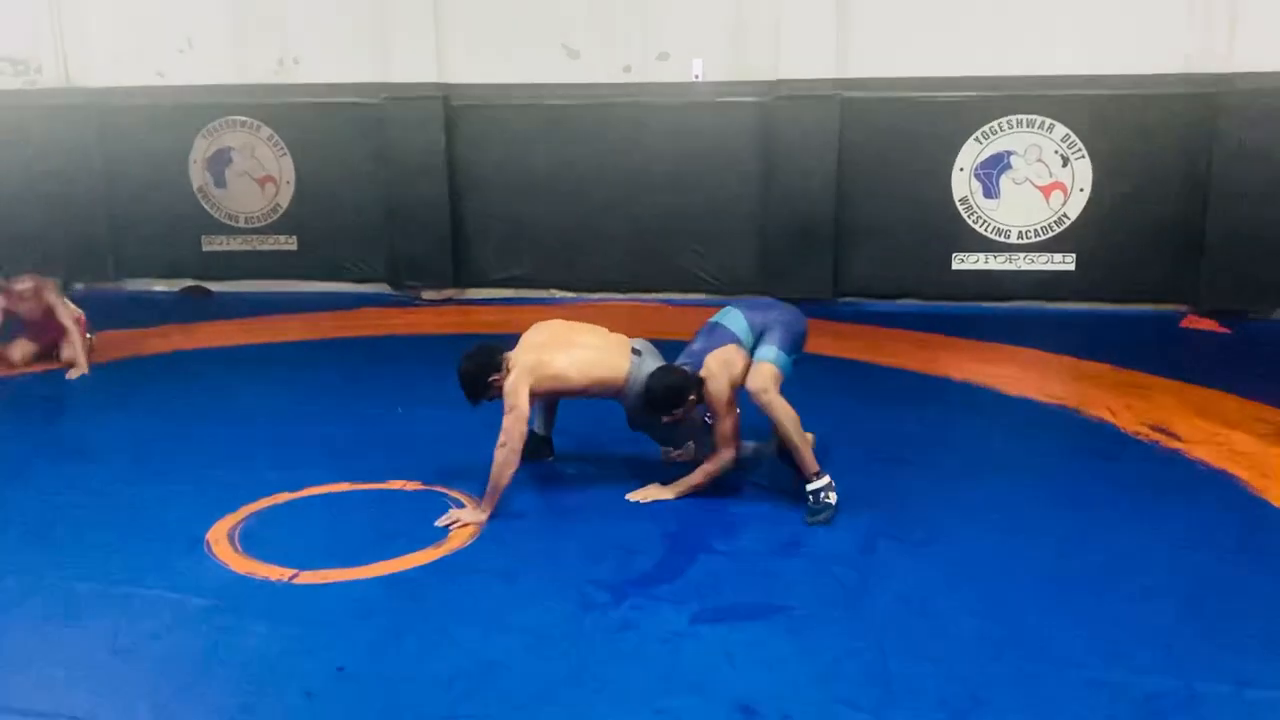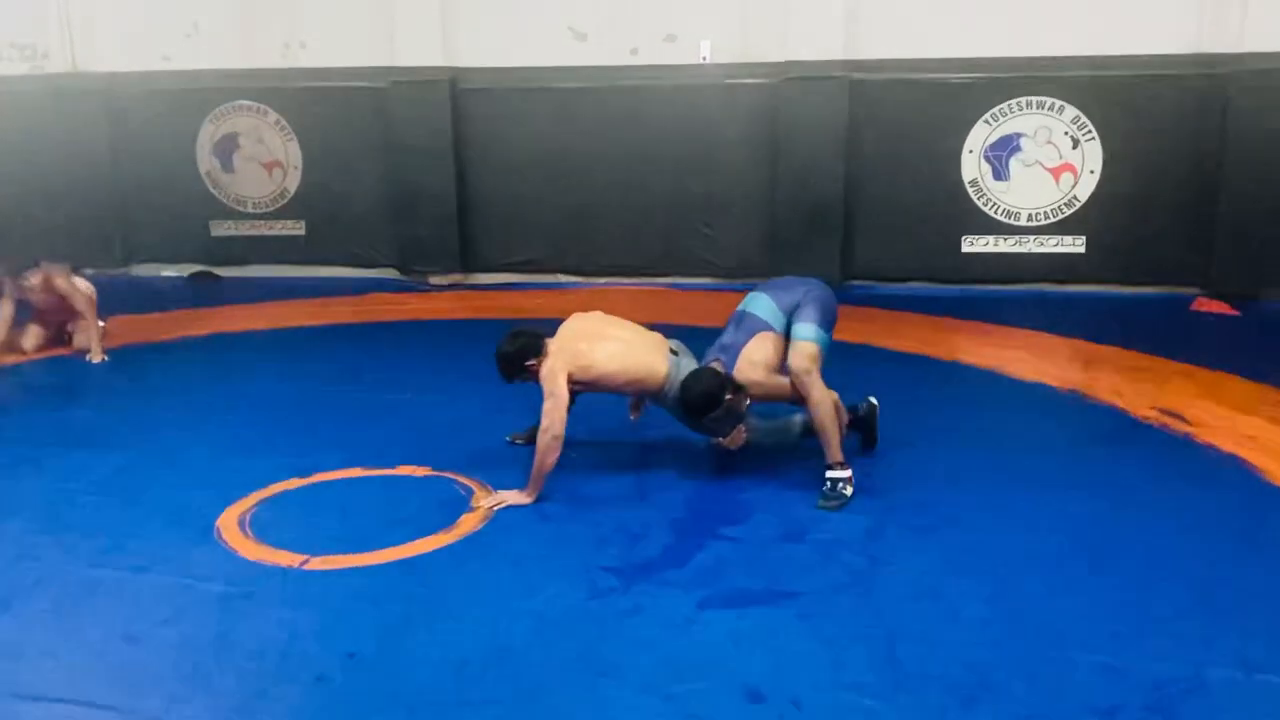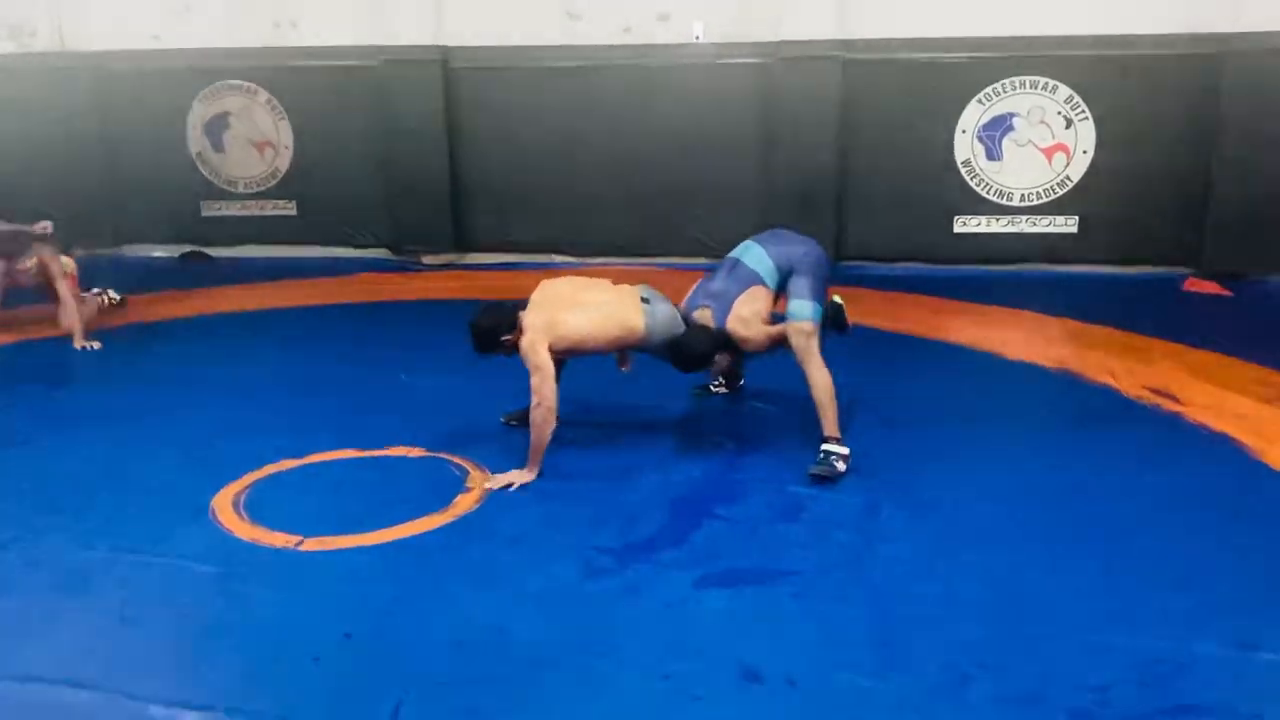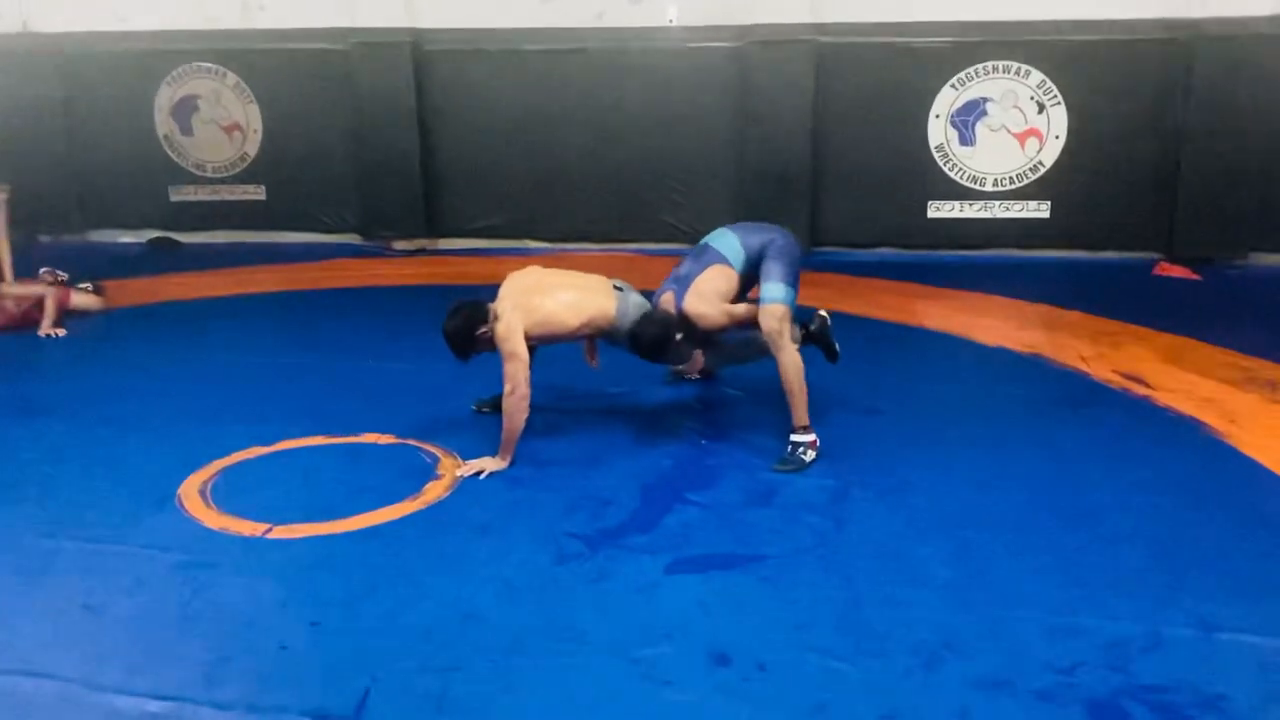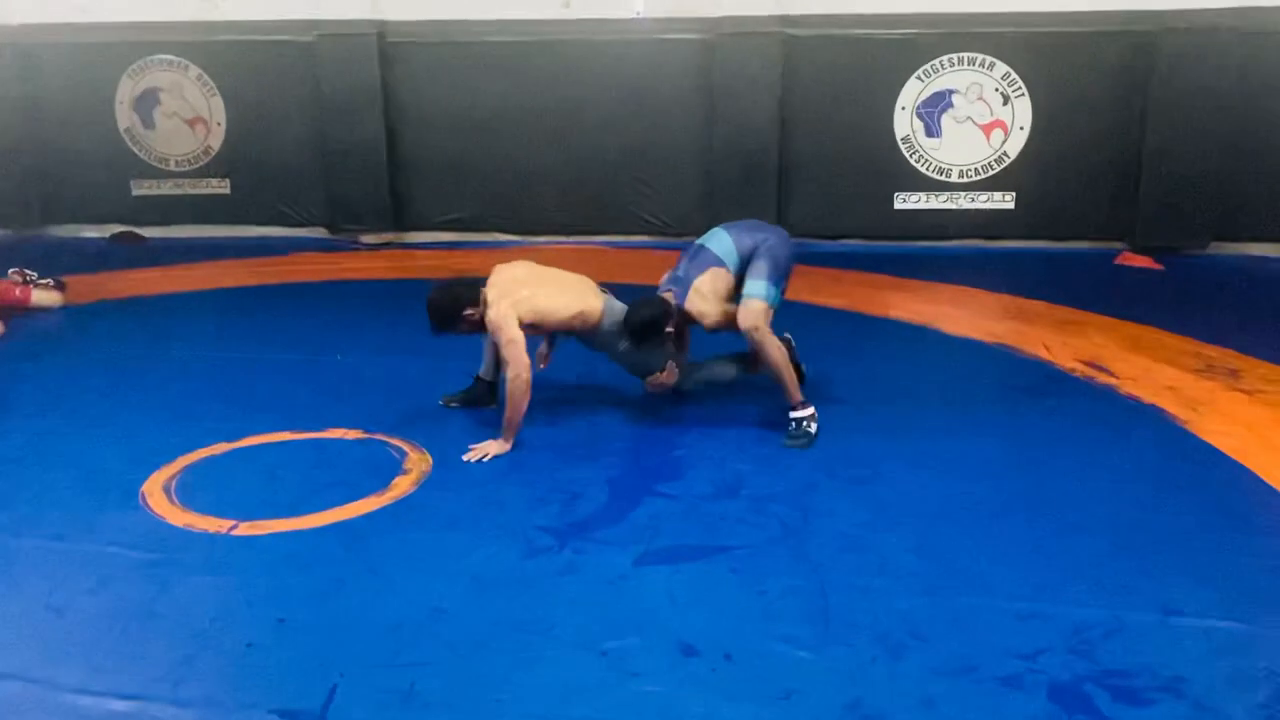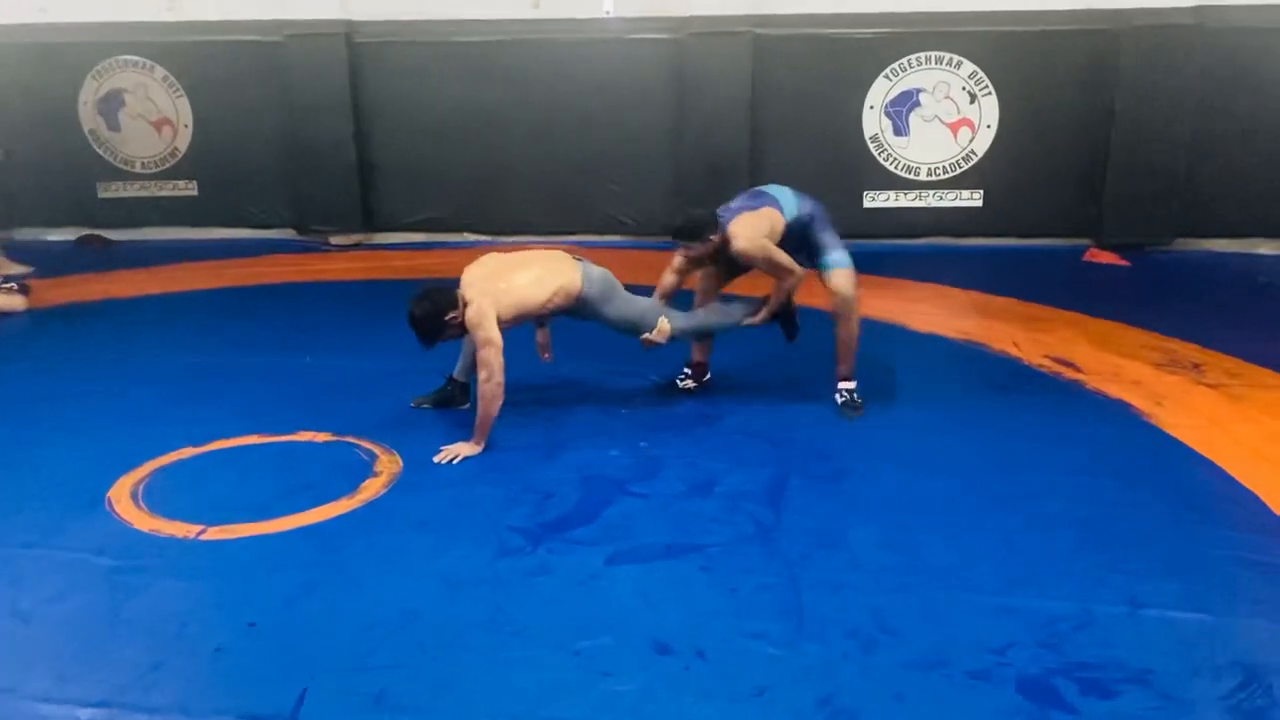
dt=0.7s
person 1, frame 1
left shoulder: (517, 378)
right shoulder: (536, 333)
left elbow: (509, 448)
left wrist: (483, 510)
left hip: (644, 379)
right hip: (639, 351)
left knee: (691, 451)
person 1, frame 2
left shoulder: (553, 366)
right shoulder: (576, 323)
left elbow: (553, 433)
left wrist: (529, 493)
left hip: (677, 386)
right hip: (671, 350)
left knee: (751, 433)
left ankle: (851, 417)
person 1, frame 3
left shoulder: (532, 341)
right shoulder: (544, 290)
left elbow: (544, 406)
right elbow: (607, 284)
left wrist: (530, 471)
left hip: (655, 327)
right hip: (642, 296)
person 1, frame 4
left shoulder: (508, 327)
right shoulder: (515, 280)
left elbow: (518, 394)
left wrist: (503, 458)
right wrist: (590, 338)
left hip: (624, 317)
right hip: (617, 292)
person 1, frame 5
left shoulder: (498, 313)
right shoulder: (501, 274)
left elbow: (520, 377)
left wrist: (505, 439)
right wrist: (547, 341)
left hip: (606, 326)
right hip: (592, 296)
left knee: (681, 379)
right ankle: (483, 388)
person 1, frame 6
left shoulder: (476, 313)
right shoulder: (473, 272)
left elbow: (492, 380)
left wrist: (477, 442)
right wrist: (542, 326)
left hip: (588, 292)
right hip: (571, 266)
left knee: (678, 325)
left ankle: (765, 309)
right ankle: (456, 389)
person 2, frame 1
left shoulder: (713, 384)
right shoulder: (677, 378)
left elbow: (728, 453)
left wrist: (673, 490)
left hip: (780, 319)
right hip: (745, 314)
left knee: (760, 388)
left ankle: (818, 481)
person 2, frame 2
left shoulder: (752, 380)
right shoulder: (708, 373)
left elbow: (824, 397)
left hip: (810, 295)
right hip: (775, 293)
left knee: (802, 370)
left ankle: (839, 470)
person 2, frame 3
left shoulder: (745, 334)
right shoulder: (687, 310)
left elbow: (793, 333)
left hip: (802, 255)
right hip: (766, 246)
left knee: (804, 346)
left ankle: (835, 445)
right ankle: (731, 378)
person 2, frame 4
left shoulder: (703, 313)
right shoulder: (660, 304)
left elbow: (756, 312)
left hip: (775, 245)
right hip: (739, 239)
left knee: (773, 330)
left ankle: (804, 435)
person 2, frame 5
left shoulder: (708, 314)
right shoulder: (661, 300)
left elbow: (748, 322)
left hip: (768, 243)
right hip: (734, 237)
left knee: (752, 324)
left ankle: (802, 409)
person 2, frame 6
left shoulder: (745, 243)
right shoulder: (700, 243)
left elbow: (793, 274)
right elbow: (673, 275)
left wrist: (766, 313)
left hip: (808, 219)
right hip: (767, 211)
left knee: (844, 293)
right knee: (705, 284)
left ankle: (846, 382)
right ankle: (698, 370)
